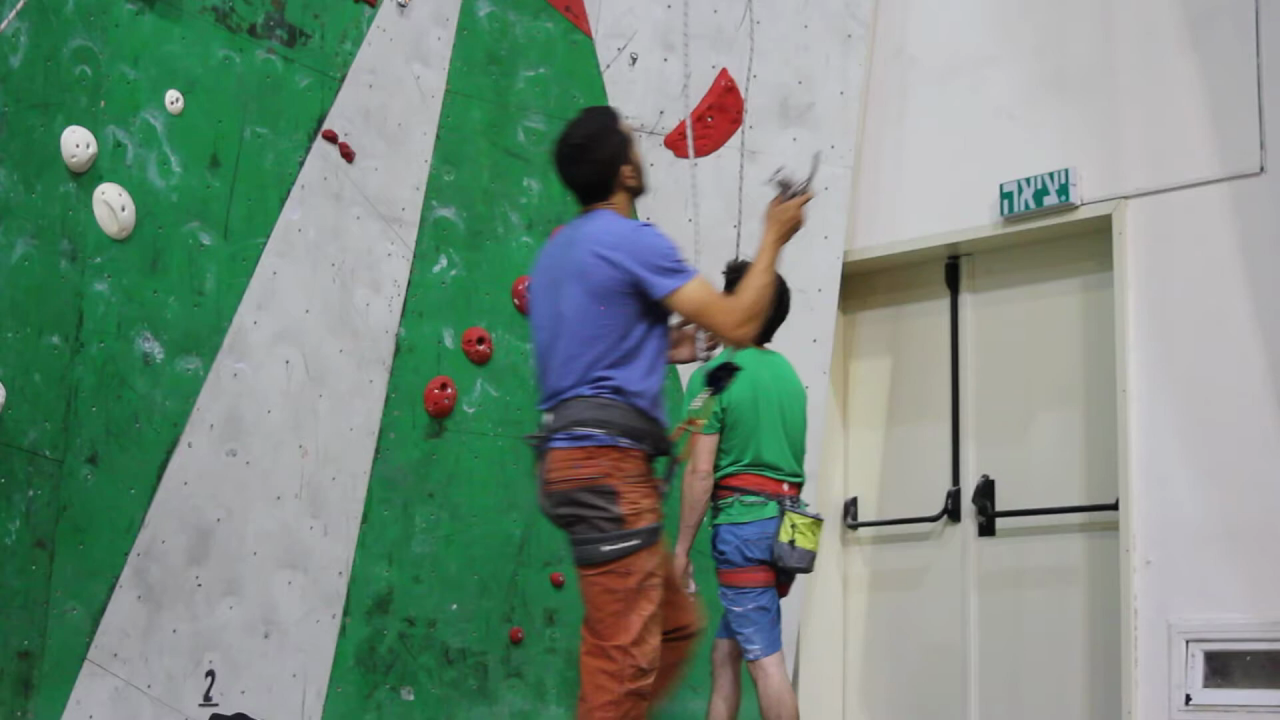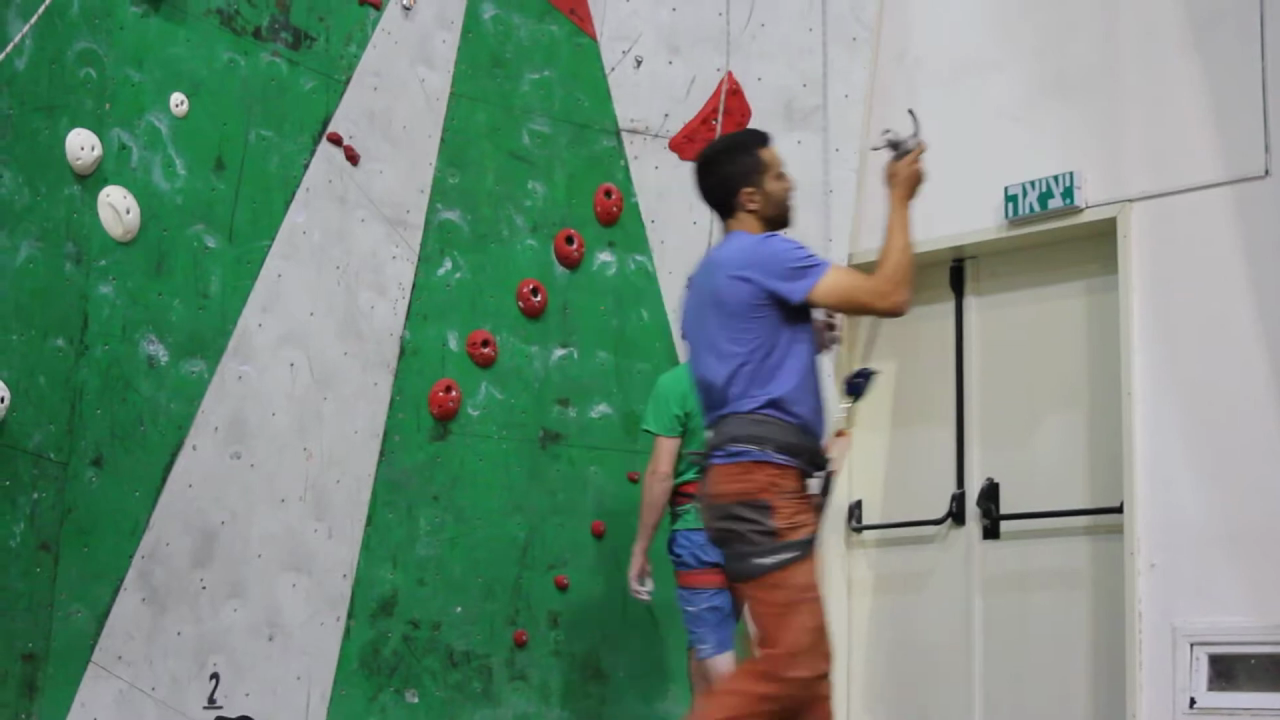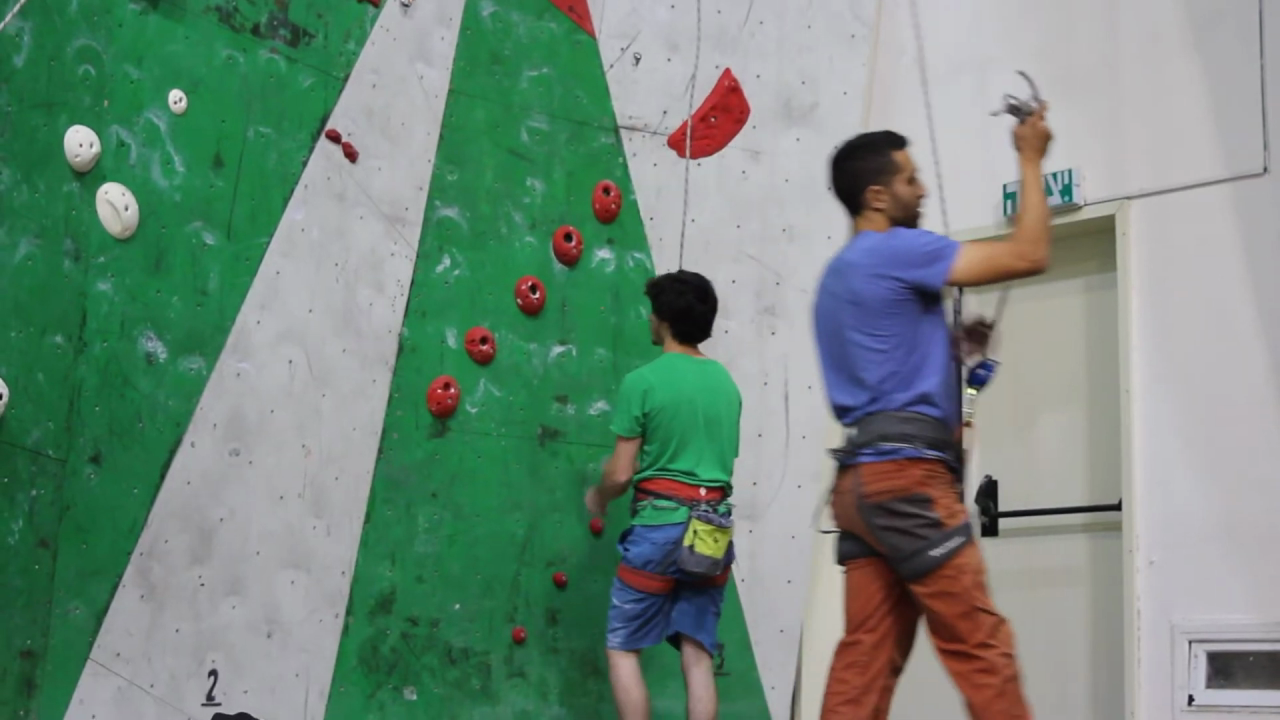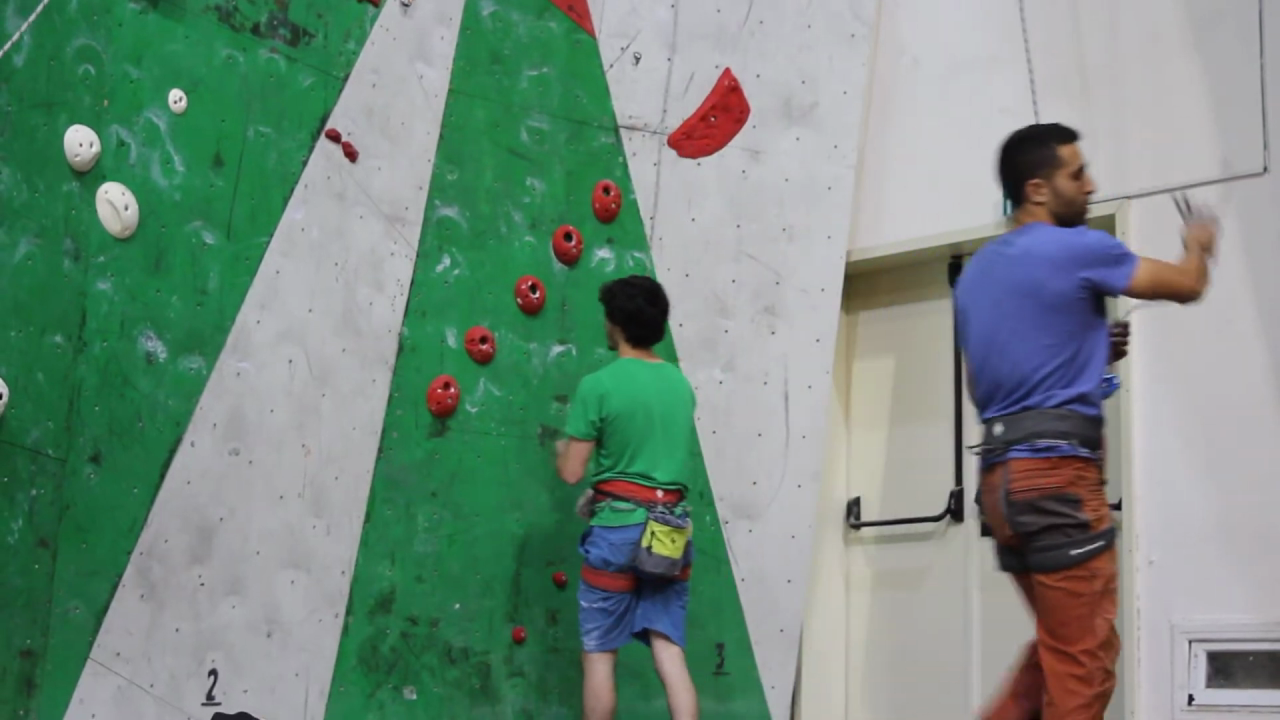
dt=0.4s
person 1, frame 1
left shoulder: (555, 251)
right shoulder: (631, 241)
right elbow: (739, 324)
left wrist: (663, 353)
right wrist: (773, 236)
left hip: (578, 456)
right hip: (607, 461)
left knee: (674, 626)
right knee: (625, 651)
person 1, frame 2
left shoulder: (713, 274)
right shoulder: (765, 256)
right elbow: (890, 295)
left wrist: (802, 343)
right wrist: (899, 199)
left hip: (744, 479)
right hip: (762, 478)
left knee: (796, 655)
right knee: (790, 663)
person 1, frame 3
left shoulder: (837, 276)
right shoulder: (898, 253)
right elbow: (1027, 256)
left wrist: (946, 350)
right wrist: (1030, 161)
left hip: (863, 479)
right hip: (906, 475)
left knee: (866, 655)
right knee: (981, 649)
person 1, frame 4
left shoulder: (974, 273)
right shoulder: (1078, 250)
right elbow: (1187, 284)
right wrist: (1200, 246)
left hip: (1001, 475)
right hip: (1057, 472)
left knee: (1064, 644)
right knee: (1080, 656)
person 2, frame 1
left shoulder: (714, 372)
right shoulder: (789, 374)
left elbow: (700, 470)
left wrist: (682, 543)
left hip: (742, 521)
right hip: (783, 523)
left knee: (763, 658)
right knee: (726, 649)
person 2, frame 2
left shoulder: (677, 383)
left elbow: (660, 474)
left wrist: (639, 549)
left hip: (702, 529)
left knee: (718, 663)
right knee: (702, 666)
person 2, frame 3
left shoulder: (642, 381)
right shoulder: (726, 382)
left elbow: (621, 472)
left wrist: (598, 496)
left hip: (659, 528)
right hip: (712, 531)
left knee: (621, 651)
right knee: (697, 658)
person 2, frame 4
left shoulder: (598, 385)
right shoulder: (679, 383)
left elbow: (572, 472)
left wrist: (561, 448)
left hip: (618, 530)
left knee: (598, 656)
right knee: (669, 655)
